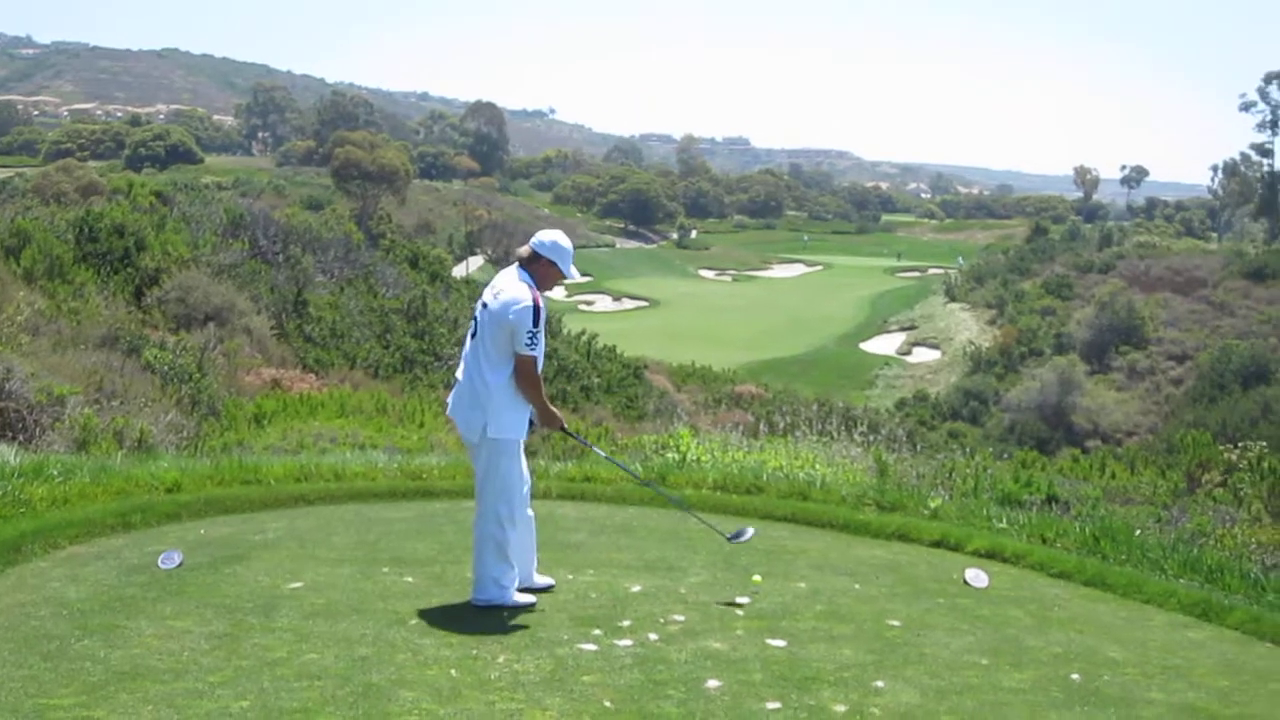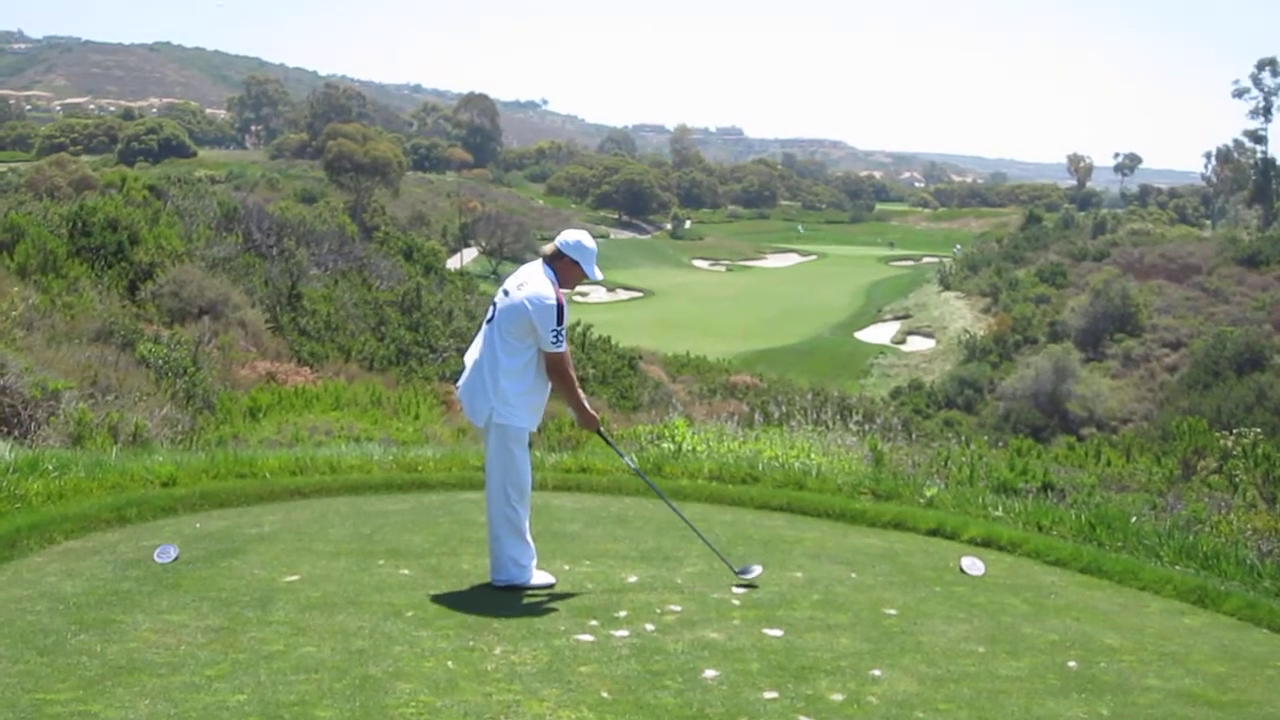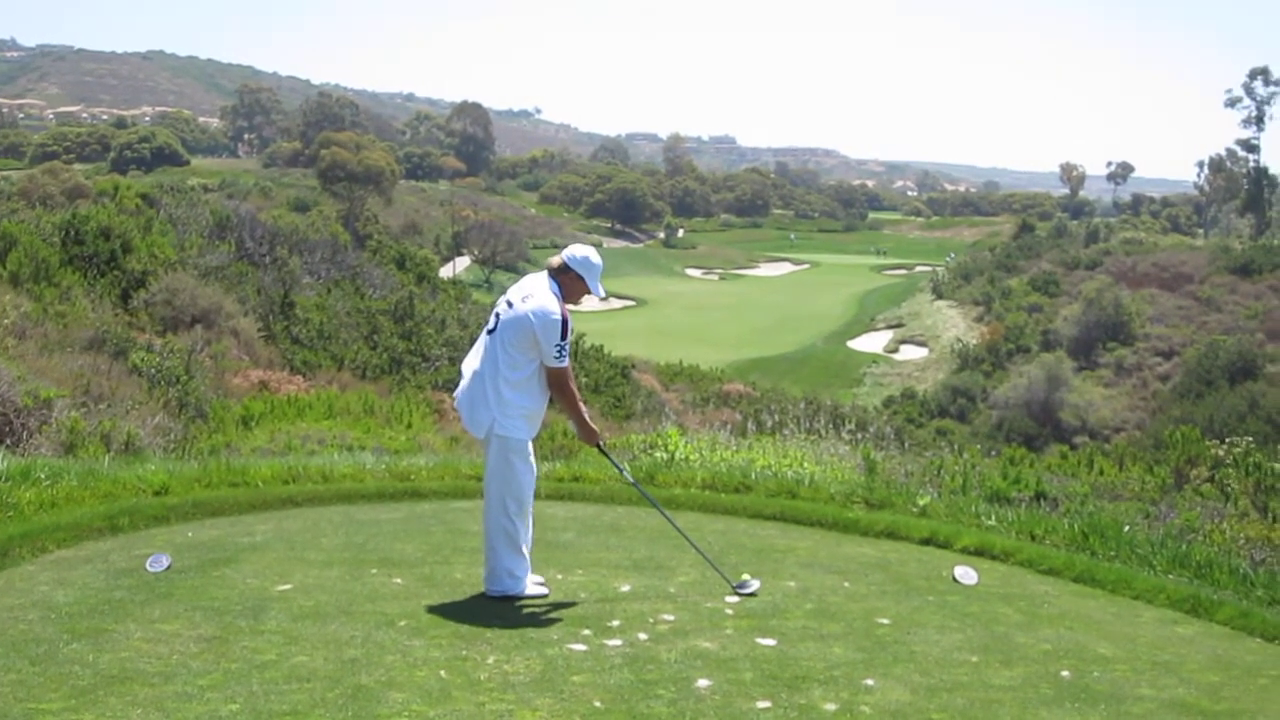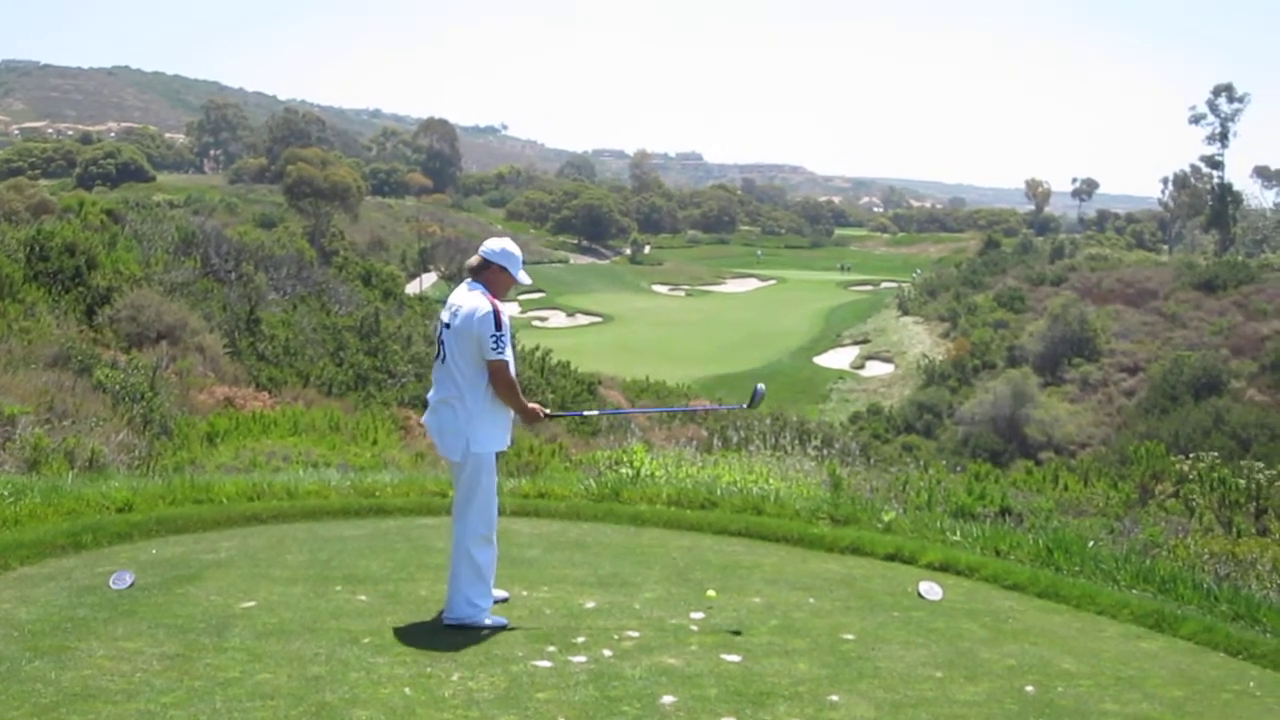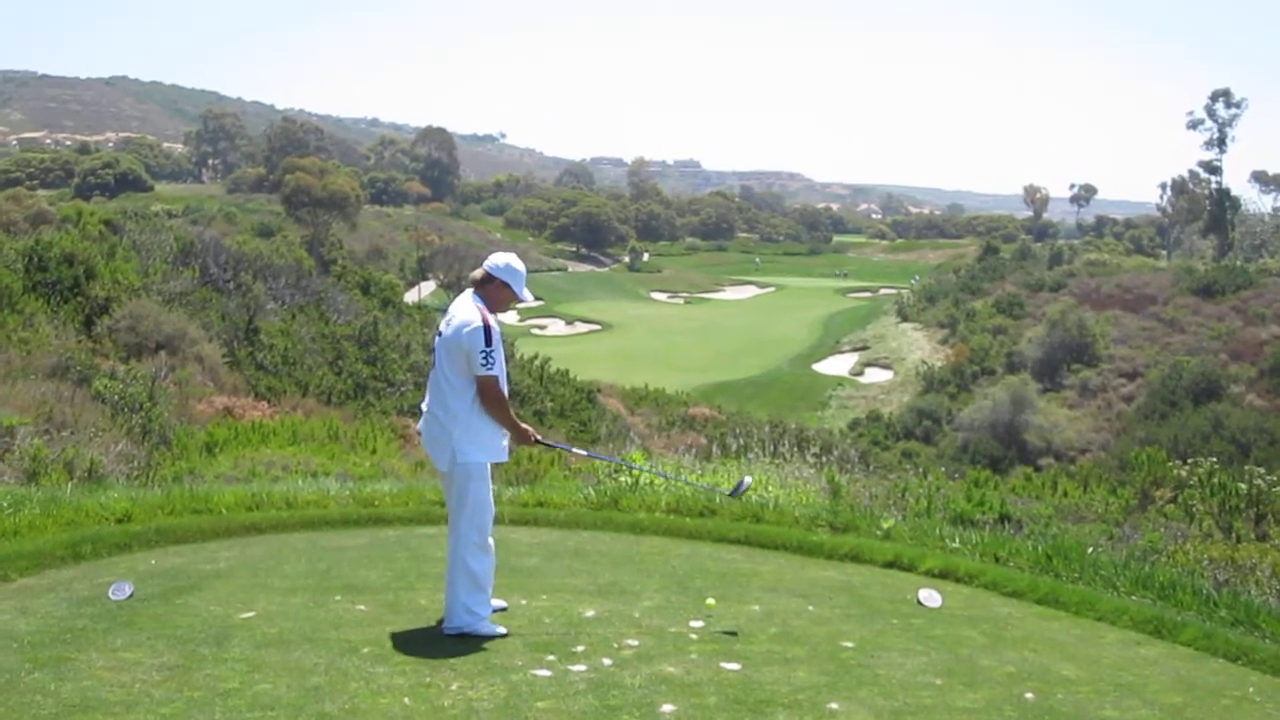
dt=1s
person 1, frame 1
left shoulder: (505, 279)
right shoulder: (528, 303)
right elbow: (526, 373)
left wrist: (534, 408)
right wrist: (545, 412)
left hip: (487, 404)
right hip: (493, 412)
left knee: (515, 493)
right knee: (499, 500)
left ankle: (519, 573)
right ankle: (492, 589)
person 1, frame 2
left shoulder: (530, 274)
right shoulder: (547, 298)
left elbow: (558, 353)
right elbow: (556, 369)
left wrist: (578, 394)
right wrist: (581, 410)
left hip: (495, 390)
right hip: (503, 398)
left knee: (510, 485)
right knee: (511, 487)
left ankle: (514, 564)
right ankle: (514, 570)
person 1, frame 3
left shoulder: (532, 283)
right shoulder: (552, 314)
left elbow: (559, 368)
right elbow: (558, 383)
left wrist: (579, 405)
right wrist: (583, 425)
left hip: (495, 398)
right hip: (501, 408)
left knee: (520, 485)
right knee: (509, 495)
left ankle: (512, 568)
right ankle: (507, 580)
person 1, frame 4
left shoulder: (458, 298)
right shoulder: (488, 311)
right elbow: (500, 379)
left wrist: (516, 407)
right wrist: (525, 409)
left hip: (457, 418)
right hip: (471, 427)
left knee: (473, 511)
right knee: (476, 517)
left ankle: (474, 589)
right ankle: (466, 608)
person 1, frame 5
left shoulder: (462, 306)
right shoulder: (480, 324)
right elbow: (490, 393)
left wrist: (507, 427)
right wrist: (517, 429)
left hip: (459, 431)
right hip: (464, 438)
left knee: (476, 519)
right knee: (472, 526)
left ankle: (474, 597)
right ankle: (465, 616)
